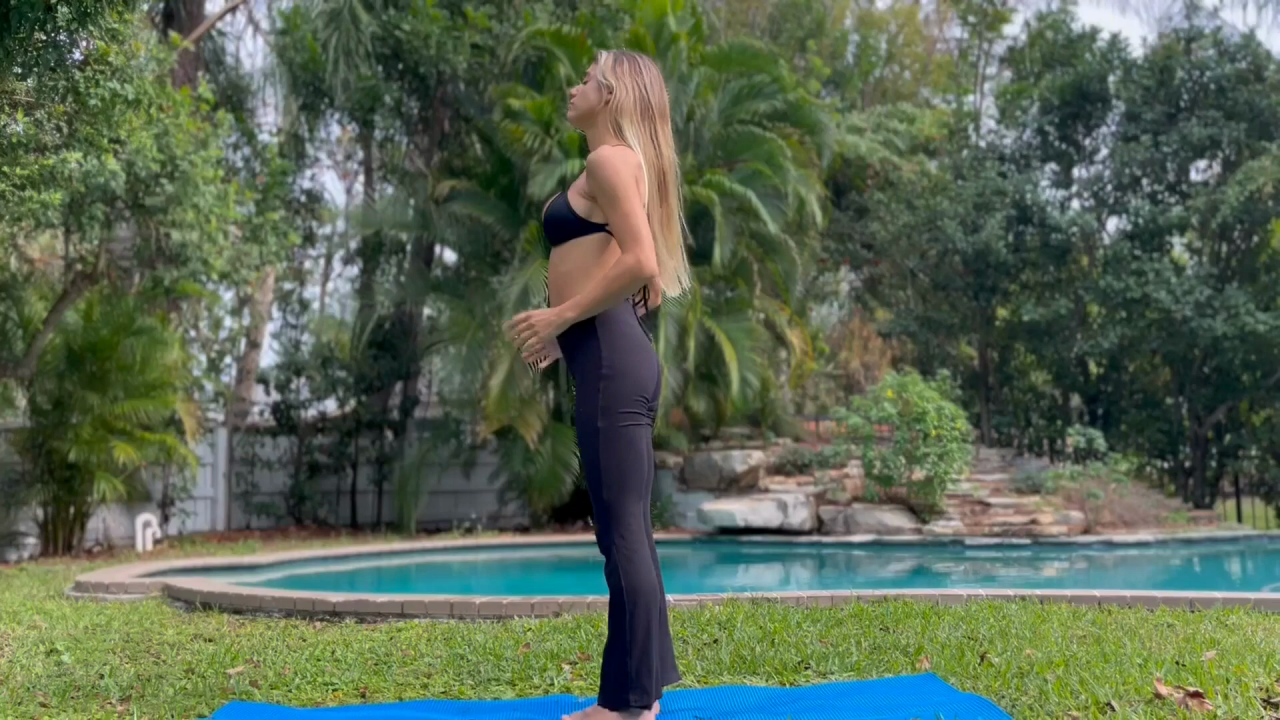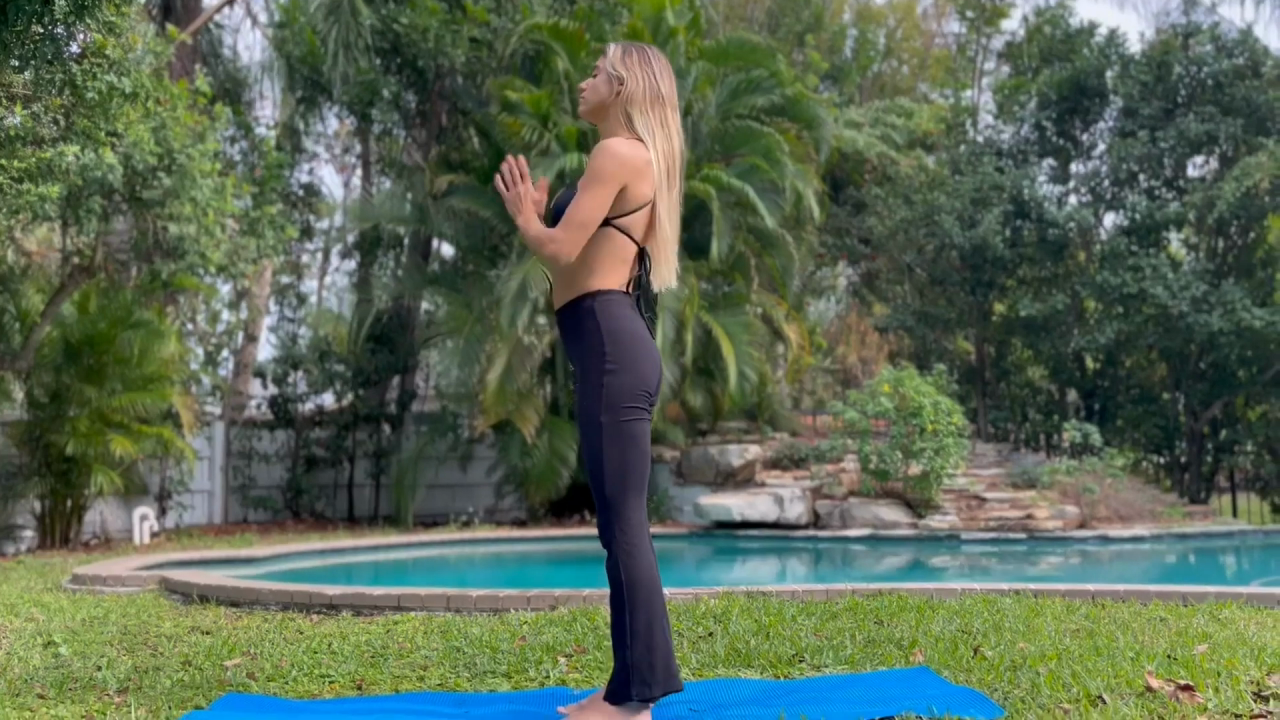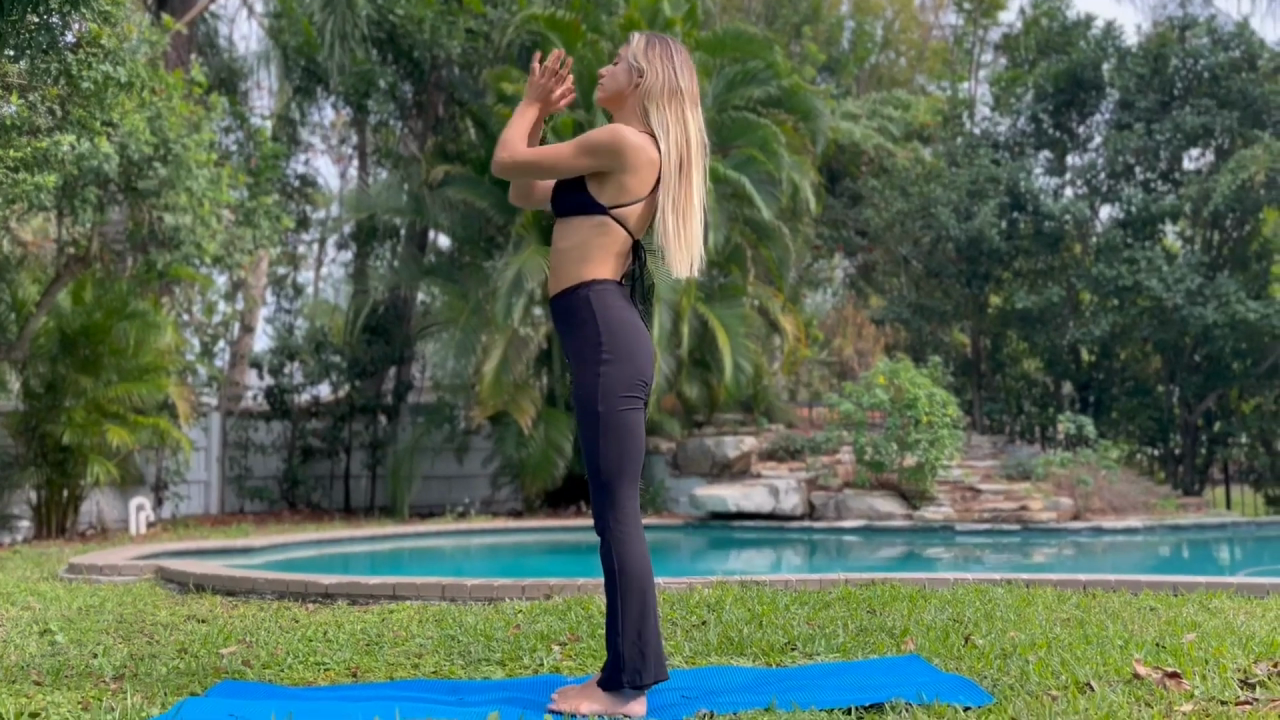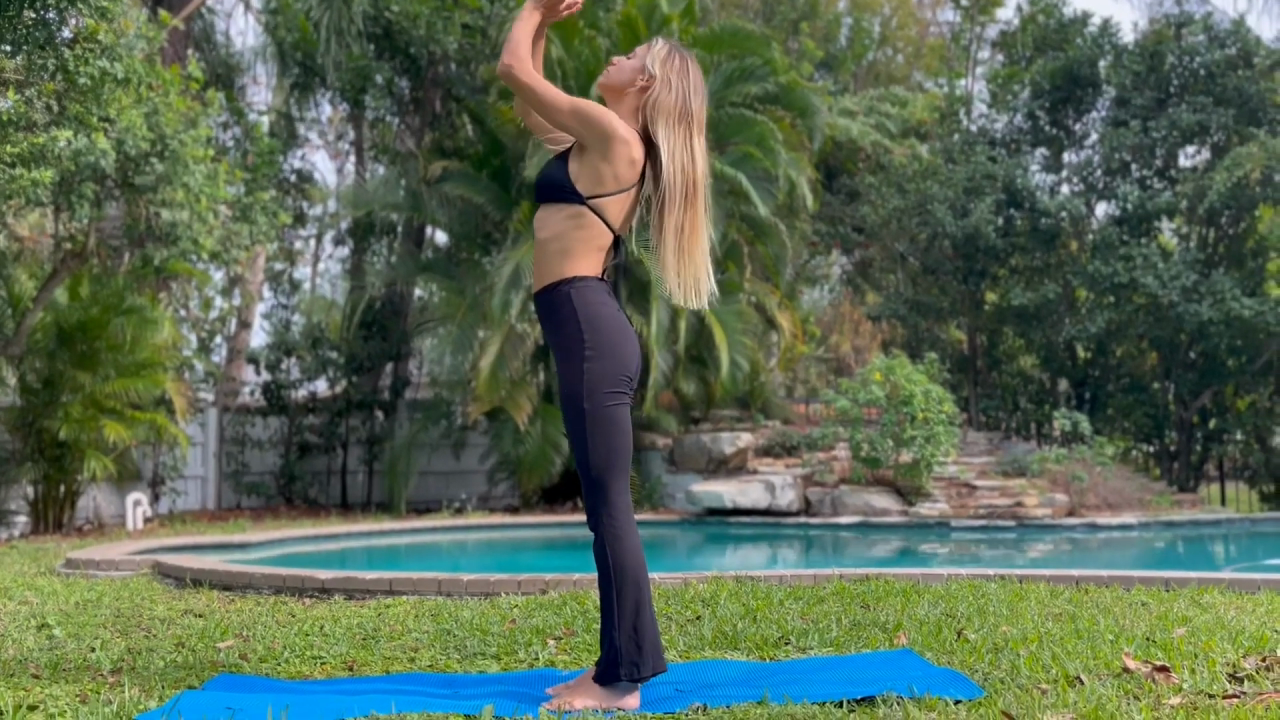
dt=0.4s
person 1, frame 1
left shoulder: (612, 162)
right shoulder: (608, 171)
left elbow: (643, 263)
left wrist: (557, 319)
right wrist: (557, 322)
left hip: (610, 358)
right hip: (609, 359)
left knee: (622, 530)
right knee: (622, 530)
person 1, frame 2
left shoulder: (619, 153)
right shoulder: (623, 162)
left elbow: (561, 252)
left wrist: (522, 212)
right wrist: (535, 216)
left hip: (612, 350)
right hip: (610, 350)
left knee: (623, 523)
right knee: (622, 525)
person 1, frame 3
left shoulder: (624, 144)
right shoulder: (616, 156)
left elbow: (506, 160)
right elbow: (522, 191)
left wrist: (530, 106)
right wrist: (538, 113)
left hip: (604, 337)
right hip: (602, 339)
left knee: (617, 514)
right knee: (614, 514)
person 1, frame 4
left shoulder: (612, 134)
right shoulder: (598, 143)
left elbow: (513, 70)
right elbow: (526, 101)
left hip: (588, 332)
right hip: (587, 332)
left knee: (608, 507)
right knee: (605, 507)
left ankle: (621, 679)
right ankle: (619, 666)
